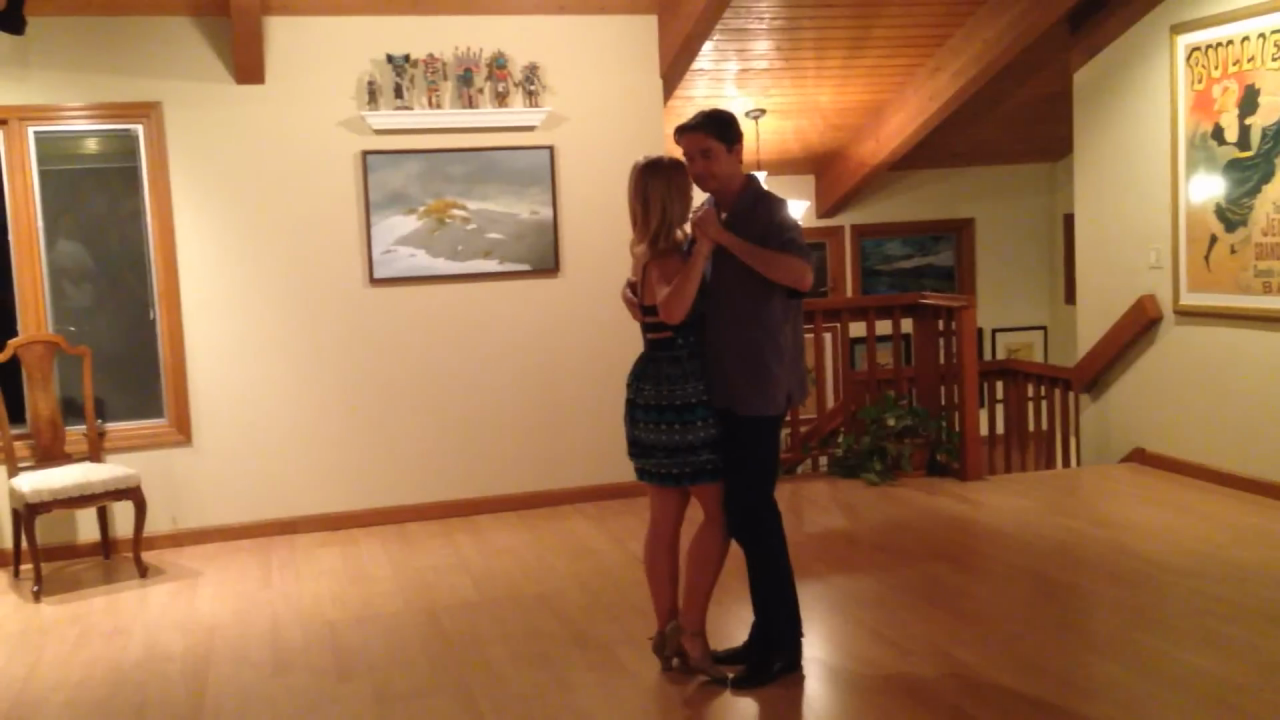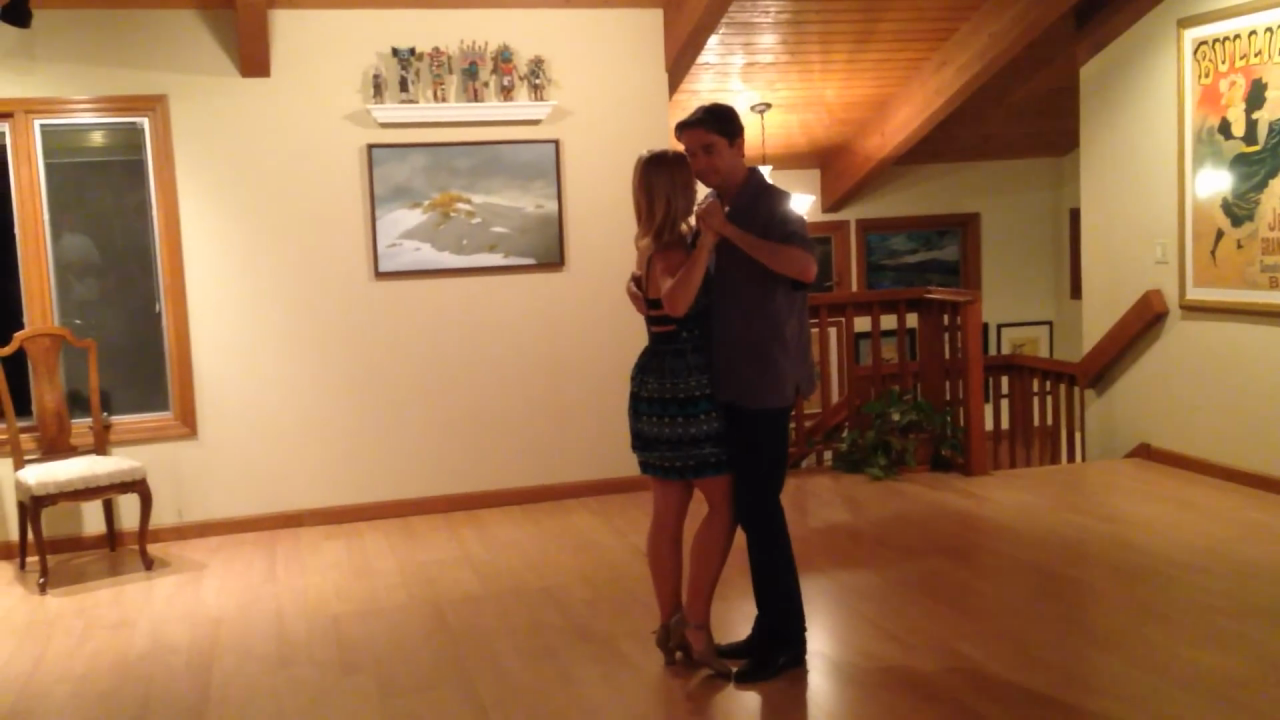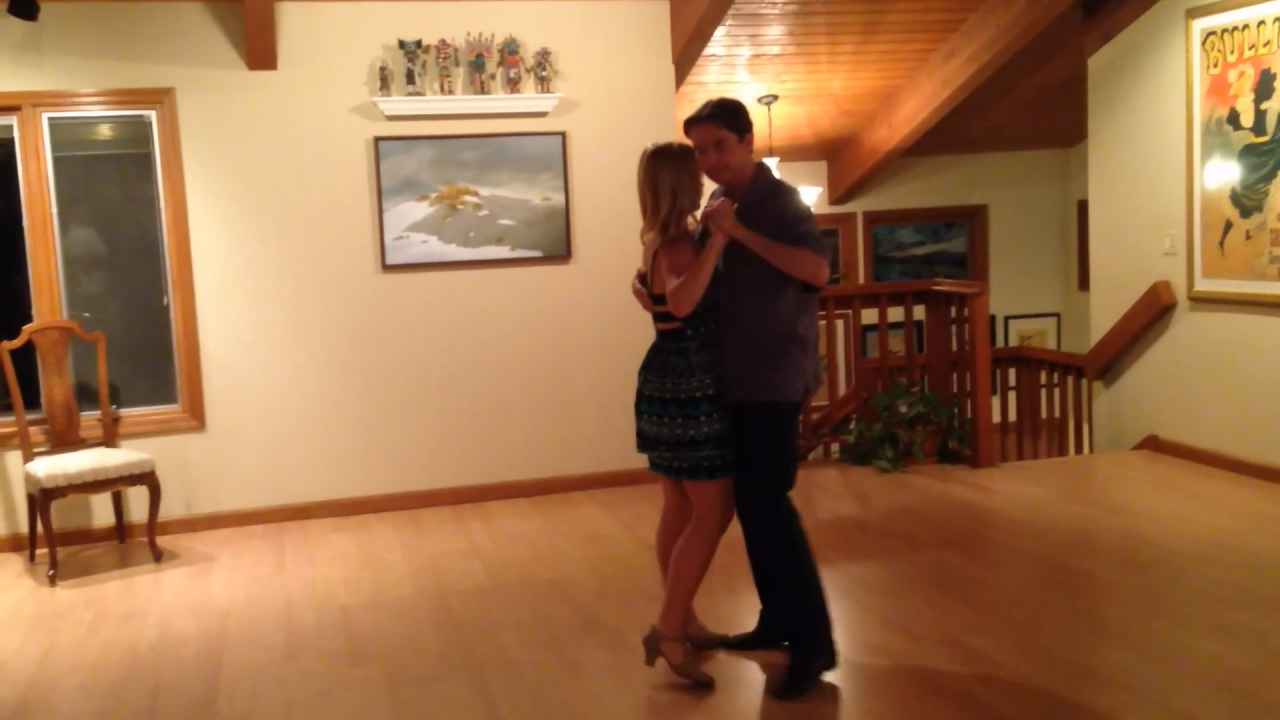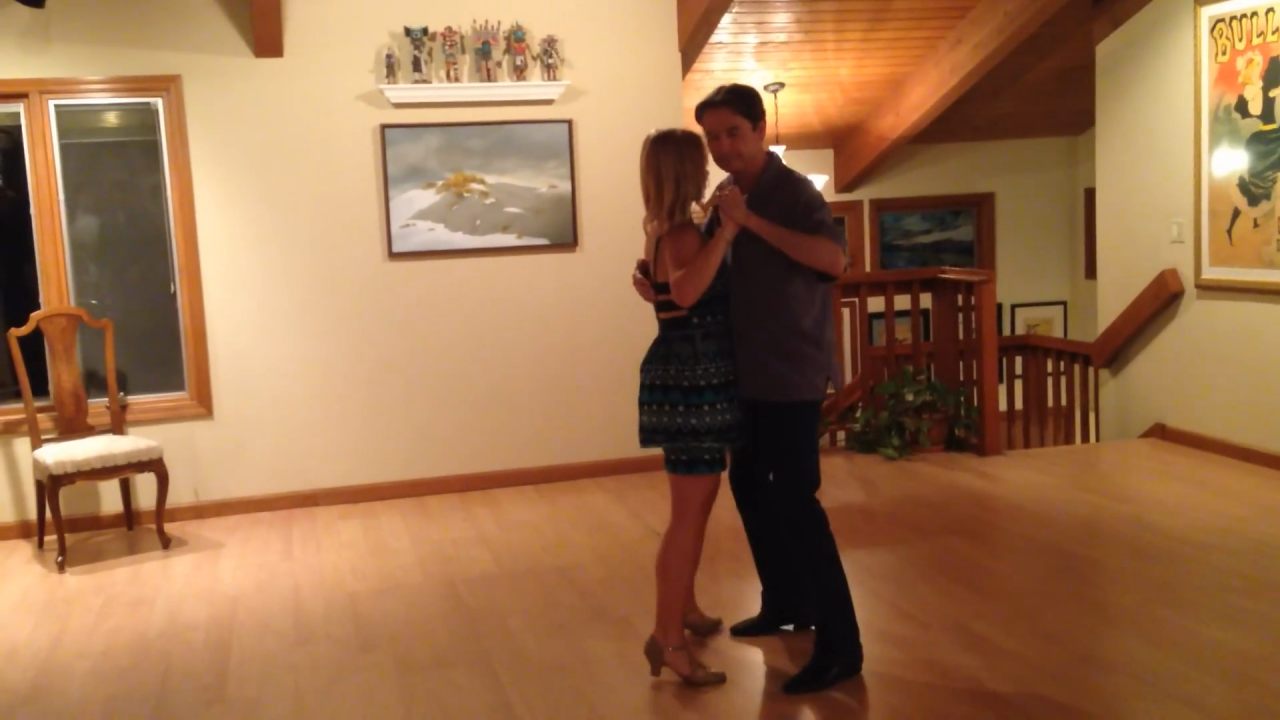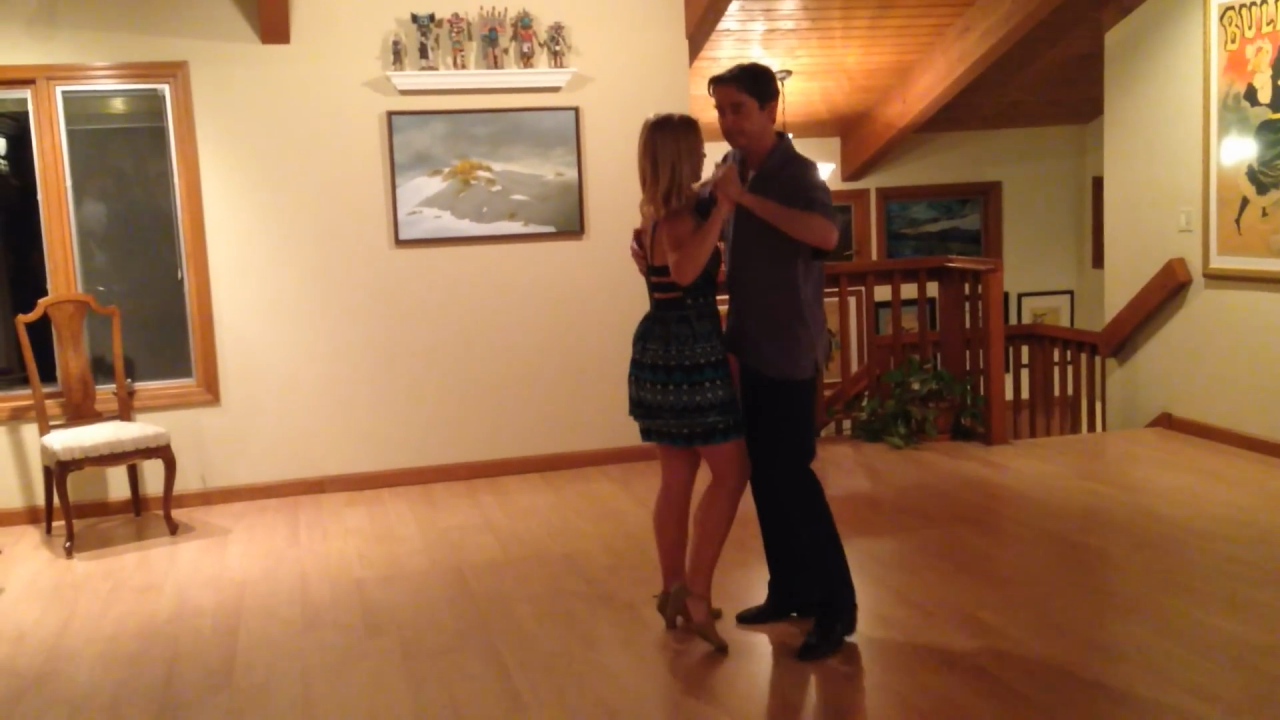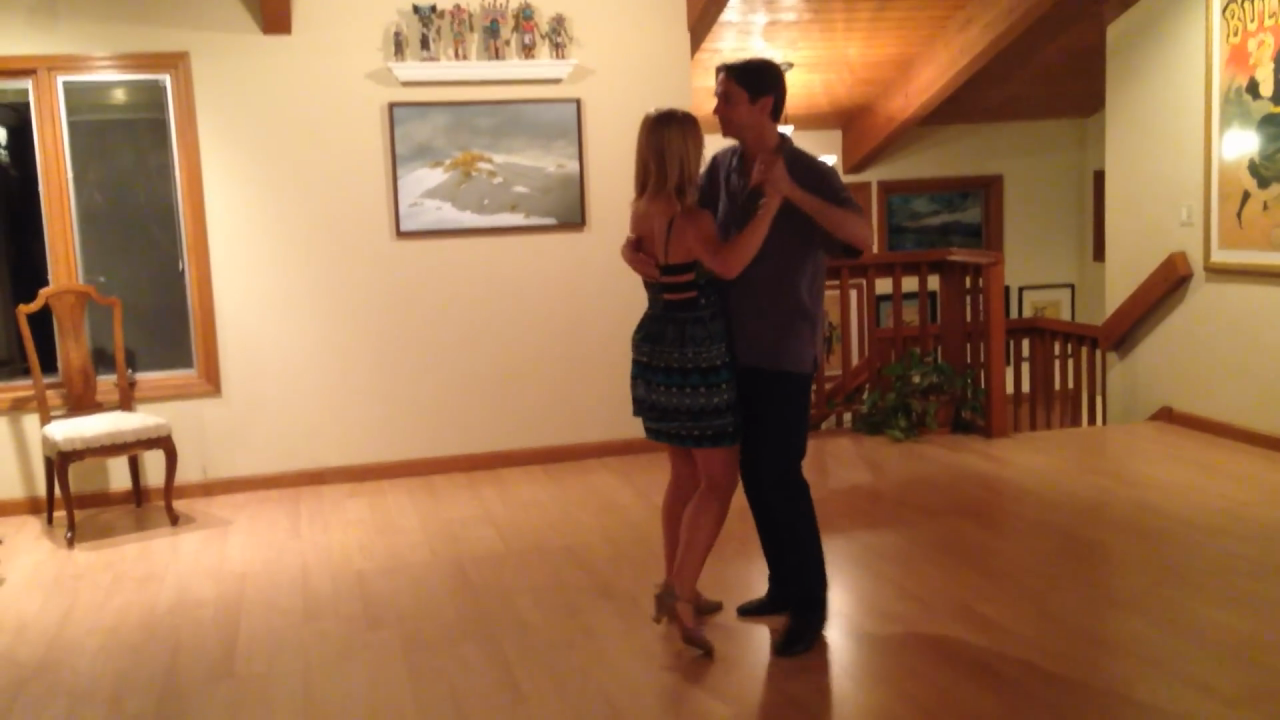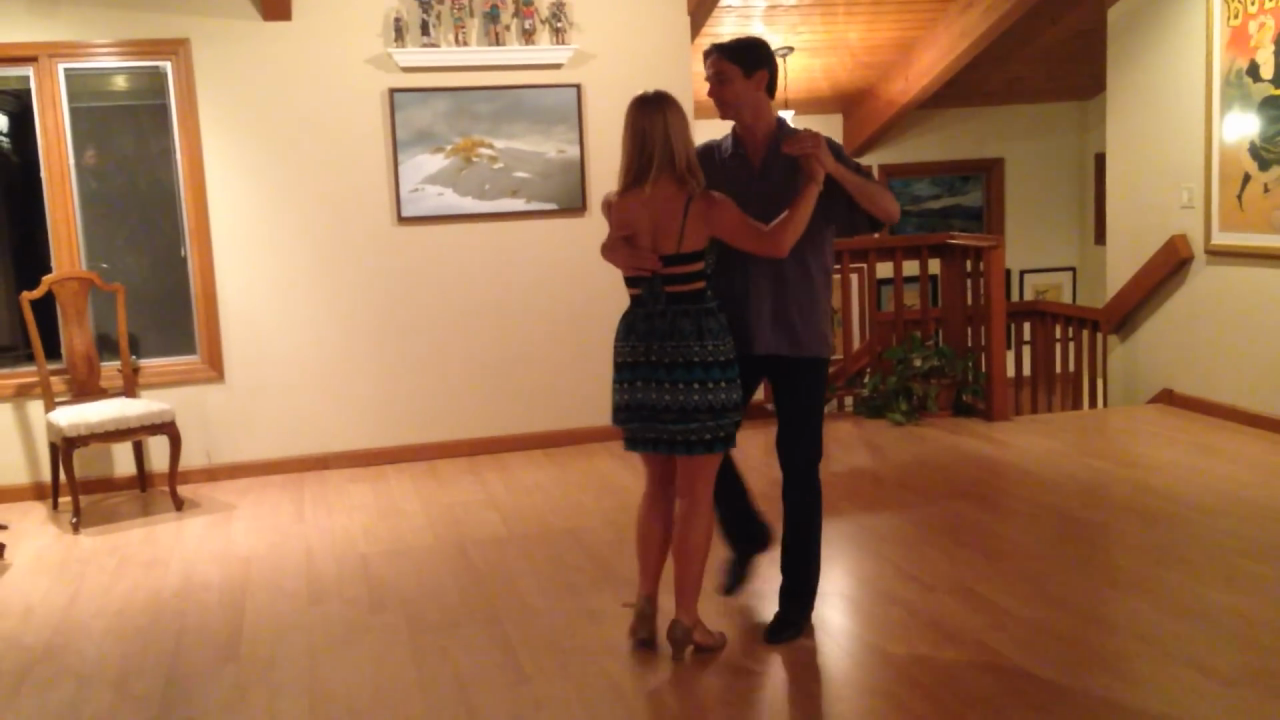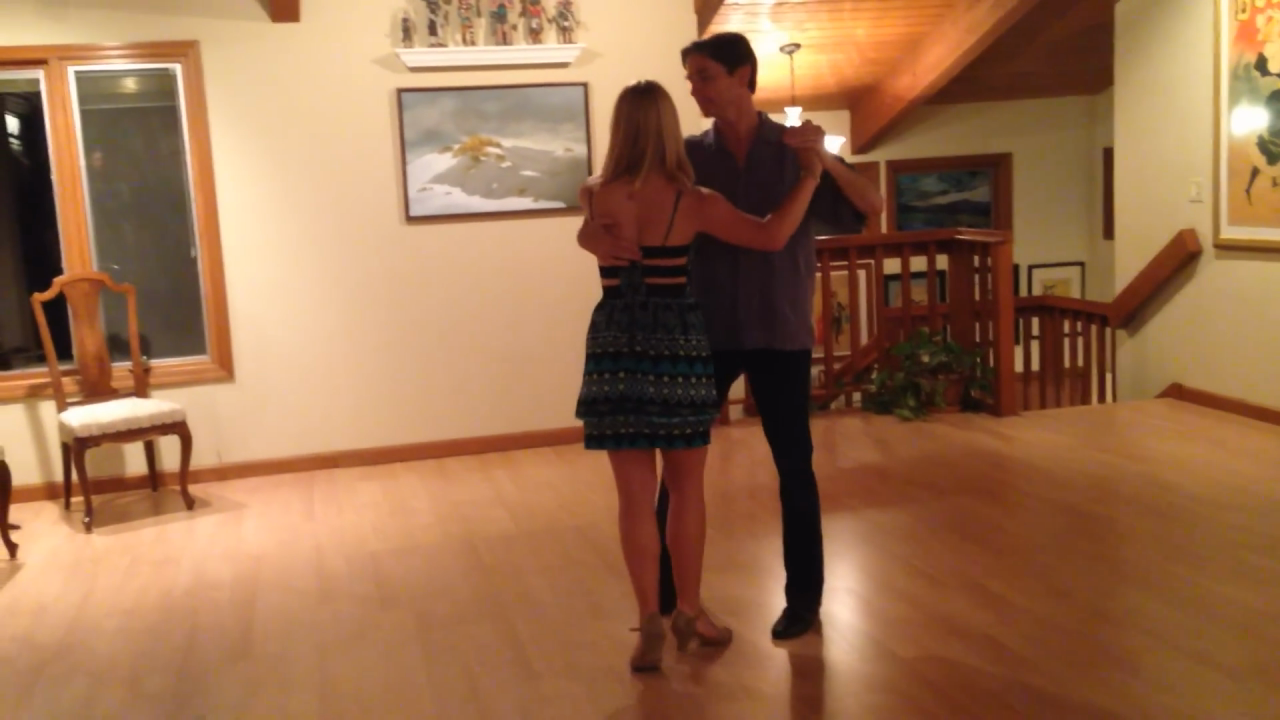
dt=0.5s
person 1, frame 1
left shoulder: (768, 210)
right shoulder: (707, 213)
left elbow: (801, 276)
left wrist: (724, 238)
right wrist: (635, 288)
left hip: (758, 385)
right hip: (726, 385)
left knee: (748, 510)
right knee: (746, 508)
left ankle: (782, 643)
right ankle: (769, 634)
person 1, frame 2
left shoulder: (772, 203)
right shoulder: (711, 209)
left elbow: (805, 267)
left wrist: (728, 230)
right wrist: (638, 282)
left hip: (766, 379)
right hip: (731, 379)
left knee: (758, 504)
right knee: (745, 504)
left ankle: (787, 639)
right ankle: (770, 629)
person 1, frame 3
left shoulder: (781, 200)
right shoulder: (718, 203)
left elbow: (817, 271)
left wrist: (739, 231)
right wrist: (646, 279)
left hip: (775, 376)
right hip: (735, 376)
left knee: (765, 498)
right knee: (746, 499)
left ankle: (813, 639)
right ankle: (779, 619)
person 1, frame 4
left shoulder: (794, 191)
right shoulder: (730, 191)
left elbow: (835, 259)
left wrist: (751, 221)
right wrist: (649, 270)
left hip: (793, 374)
right hip: (749, 371)
left knee: (795, 500)
right knee: (748, 483)
left ankle: (839, 643)
right ankle: (787, 601)
person 1, frame 5
left shoulder: (797, 173)
right shoulder: (734, 163)
left elbow: (826, 235)
left wrist: (745, 197)
left hip: (790, 351)
right hip: (752, 347)
left knee: (792, 473)
right knee: (762, 467)
left ankle: (836, 607)
right ankle: (791, 589)
person 1, frame 6
left shoulder: (809, 173)
right shoulder: (722, 167)
left elbow: (863, 236)
left wrist: (793, 194)
right wrist: (636, 247)
left hip: (784, 351)
right hip: (736, 347)
left knee: (781, 473)
right knee: (753, 471)
left ankle: (809, 604)
right ankle: (786, 586)
person 1, frame 7
left shoulder: (816, 152)
right shoulder: (707, 161)
left elbow: (888, 212)
left wrist: (831, 167)
right wrist: (616, 245)
left hip: (798, 336)
right hip: (729, 334)
left knee: (798, 466)
left ankle: (797, 597)
right ankle: (746, 536)
person 1, frame 8
left shoulder: (795, 149)
right shoulder: (686, 155)
left elbow: (871, 206)
left wrist: (826, 160)
right wrist: (594, 231)
left hip: (781, 332)
right hip: (707, 331)
left knee: (793, 464)
left ankle: (804, 594)
right ankle: (669, 573)
person 2, frame 1
left shoulder: (648, 253)
right shoulder: (667, 257)
right elbow: (673, 311)
right wrist: (701, 251)
left hip: (655, 394)
right hip: (679, 397)
left knee: (665, 518)
right knee: (719, 511)
left ankle: (668, 630)
right ankle: (690, 628)
person 2, frame 2
left shoulder: (652, 247)
right shoulder: (672, 250)
right elbow: (676, 303)
right wrist: (706, 243)
left hip: (658, 387)
right hip: (684, 390)
left knee: (668, 512)
right knee: (723, 505)
left ankle: (672, 625)
right ankle: (694, 622)
person 2, frame 3
left shoulder: (659, 241)
right shoulder: (678, 246)
right elbow: (681, 303)
right wrist: (716, 243)
left hip: (669, 385)
right hip: (688, 389)
left knee: (679, 508)
right knee: (713, 513)
left ankle: (680, 622)
right ankle: (668, 631)
person 2, frame 4
left shoulder: (664, 230)
right shoulder: (682, 234)
right elbow: (685, 293)
right wrist: (726, 231)
left hip: (679, 377)
right hip: (691, 381)
left knee: (693, 504)
right knee: (691, 513)
left ankle: (681, 608)
right ankle: (667, 641)
person 2, frame 5
left shoulder: (655, 212)
right shoulder: (679, 218)
right elbow: (683, 272)
right wrist: (720, 212)
left hip: (659, 353)
right hip: (688, 357)
left knee: (676, 478)
right knee: (731, 473)
left ankle: (675, 591)
right ankle: (694, 590)
person 2, frame 6
left shoulder: (641, 213)
right shoulder: (689, 219)
right elbow: (727, 264)
right wrist: (770, 206)
left hip: (655, 349)
right hip: (697, 354)
left knee: (685, 475)
right knee: (719, 481)
left ankle: (678, 586)
right ankle: (679, 595)
person 2, frame 7
left shoulder: (615, 206)
right shoulder: (703, 206)
right elbow: (775, 244)
right wrist: (811, 183)
left hip: (639, 350)
right hip: (698, 351)
left knee: (659, 482)
right knee: (696, 492)
left ankle: (645, 606)
right ankle: (685, 619)
person 2, frame 8
left shoulder: (594, 196)
right shoulder: (691, 202)
right elbow: (771, 236)
right wrist: (809, 176)
left hip: (614, 347)
right hip: (677, 345)
left knee: (635, 494)
right knee: (686, 486)
left ankle: (650, 624)
right ankle: (689, 609)
